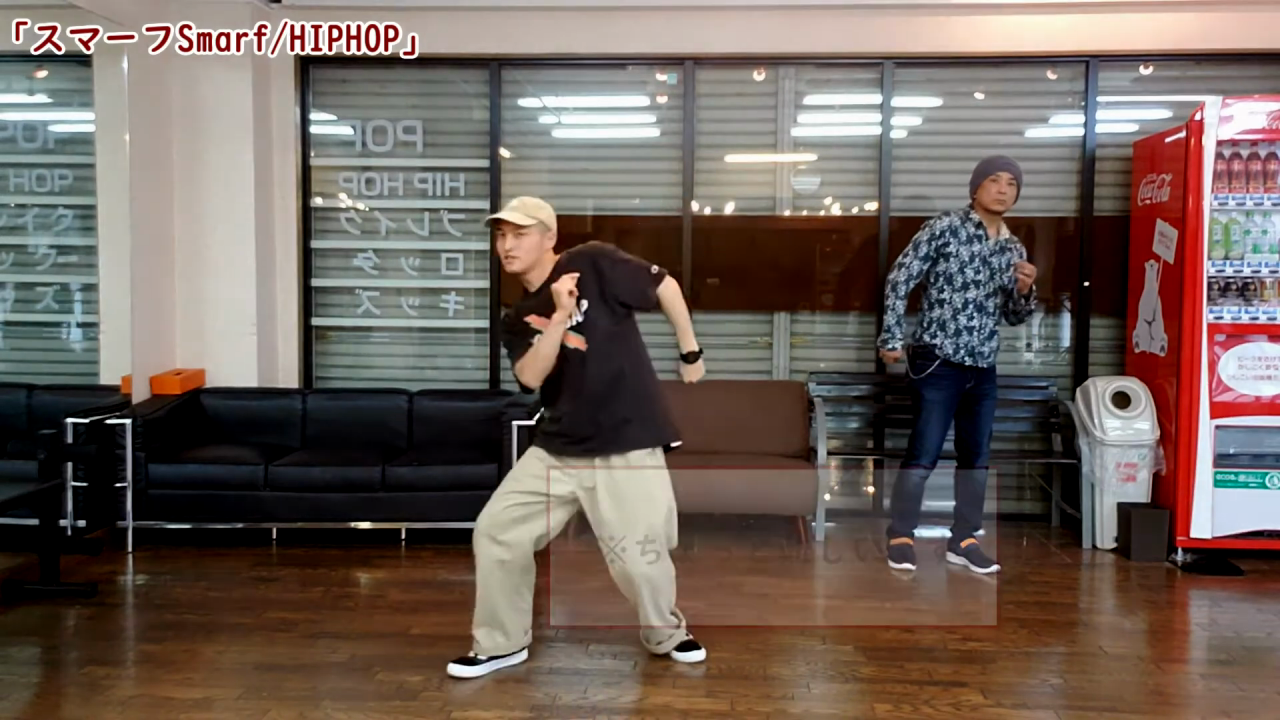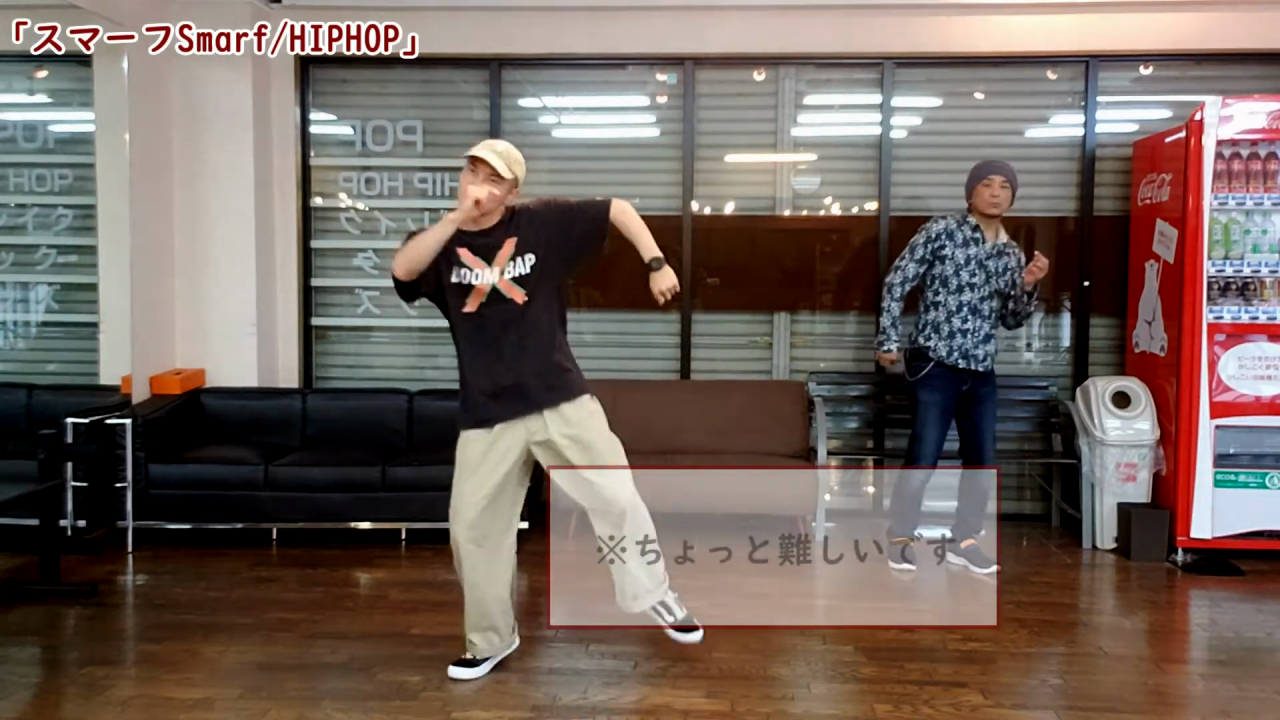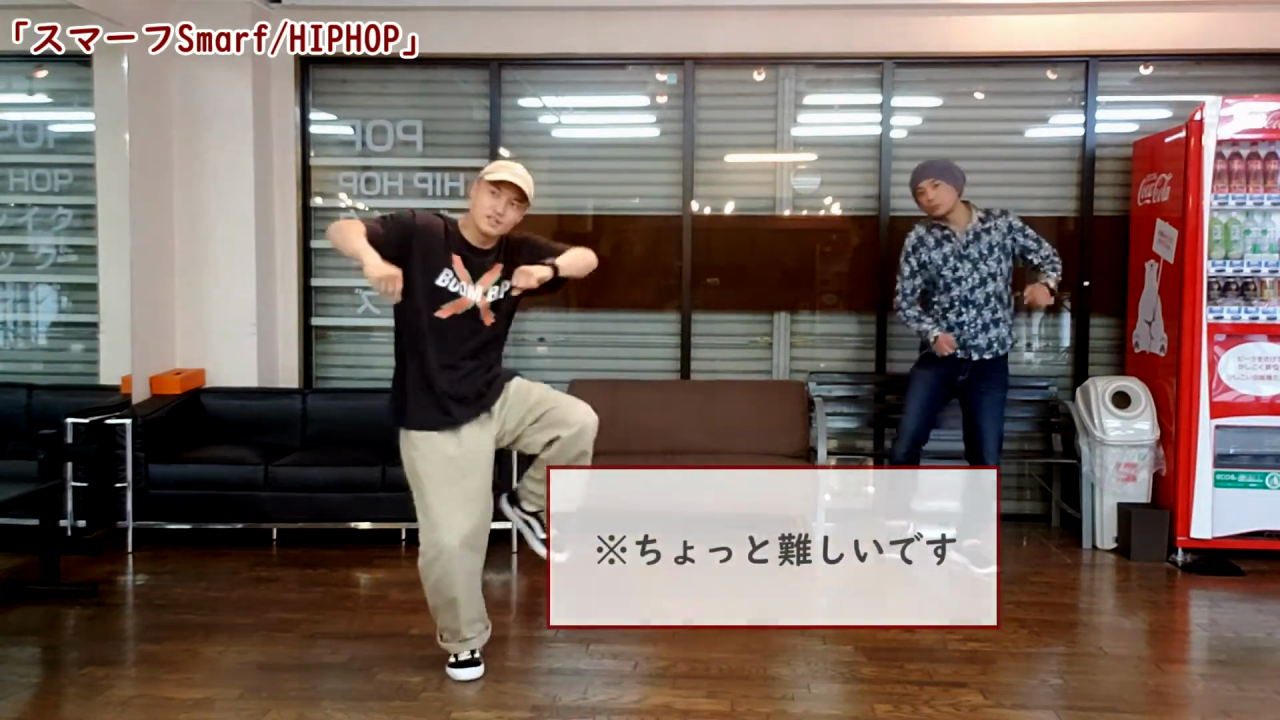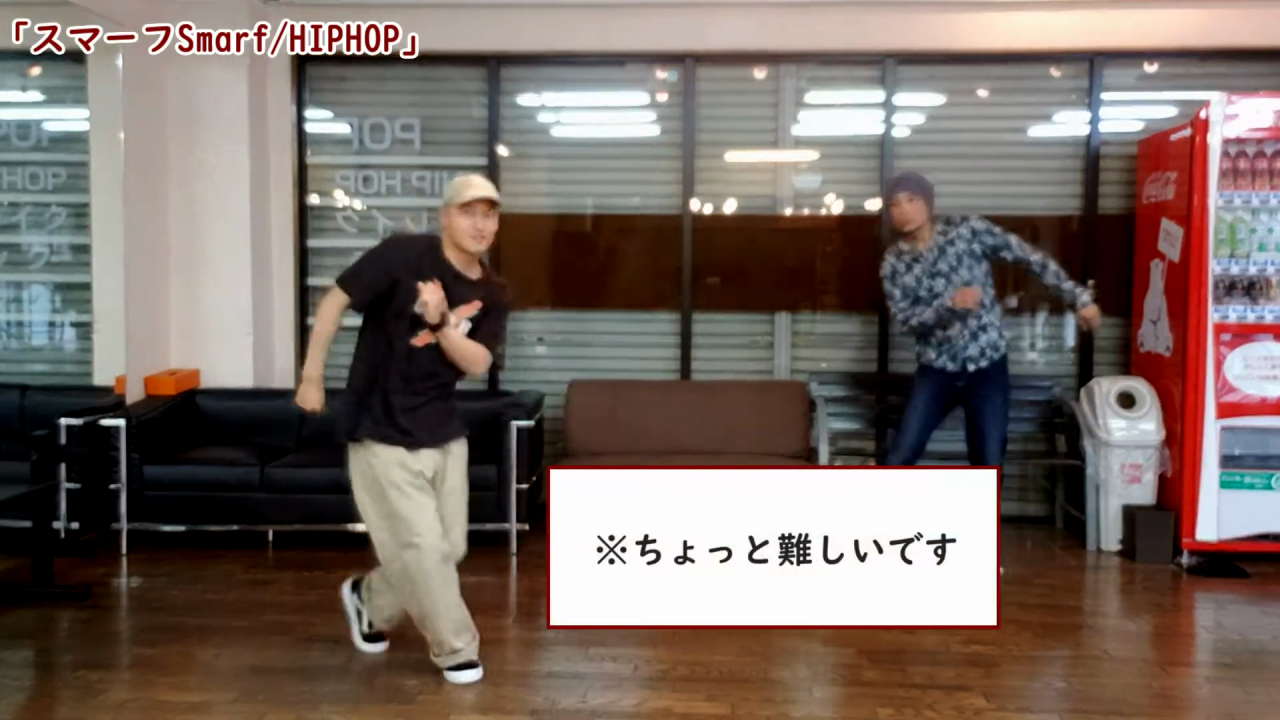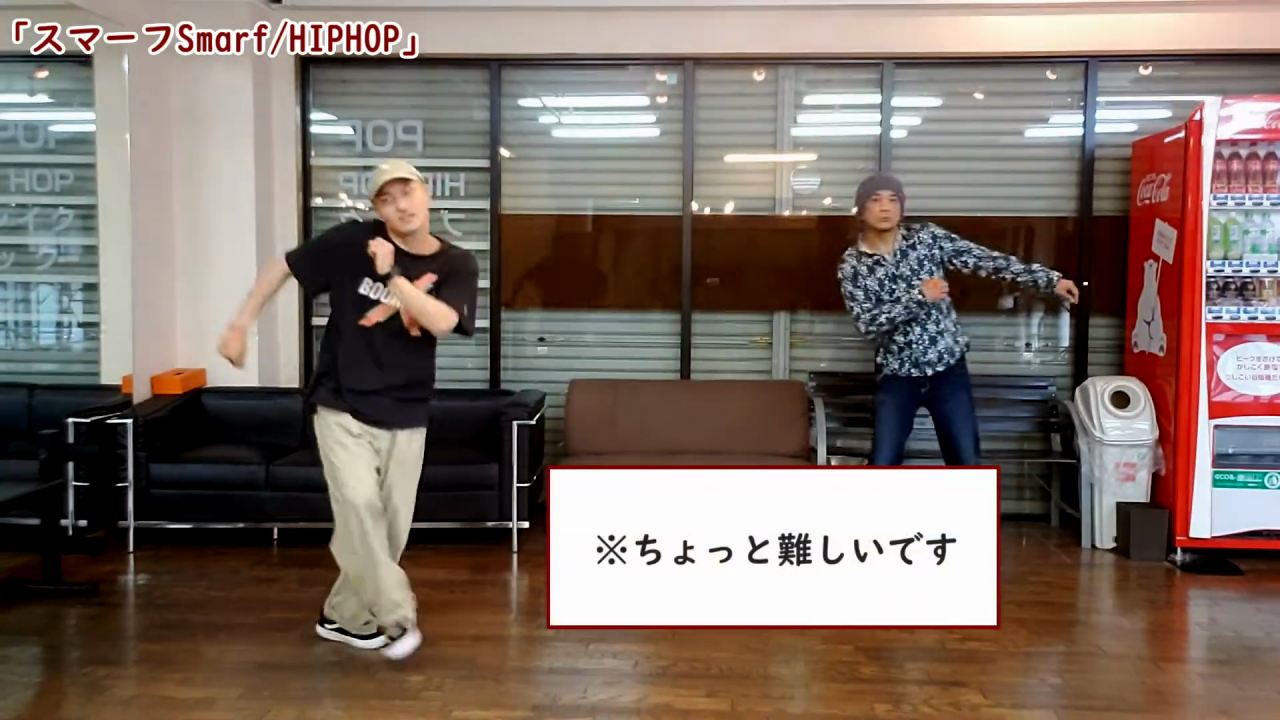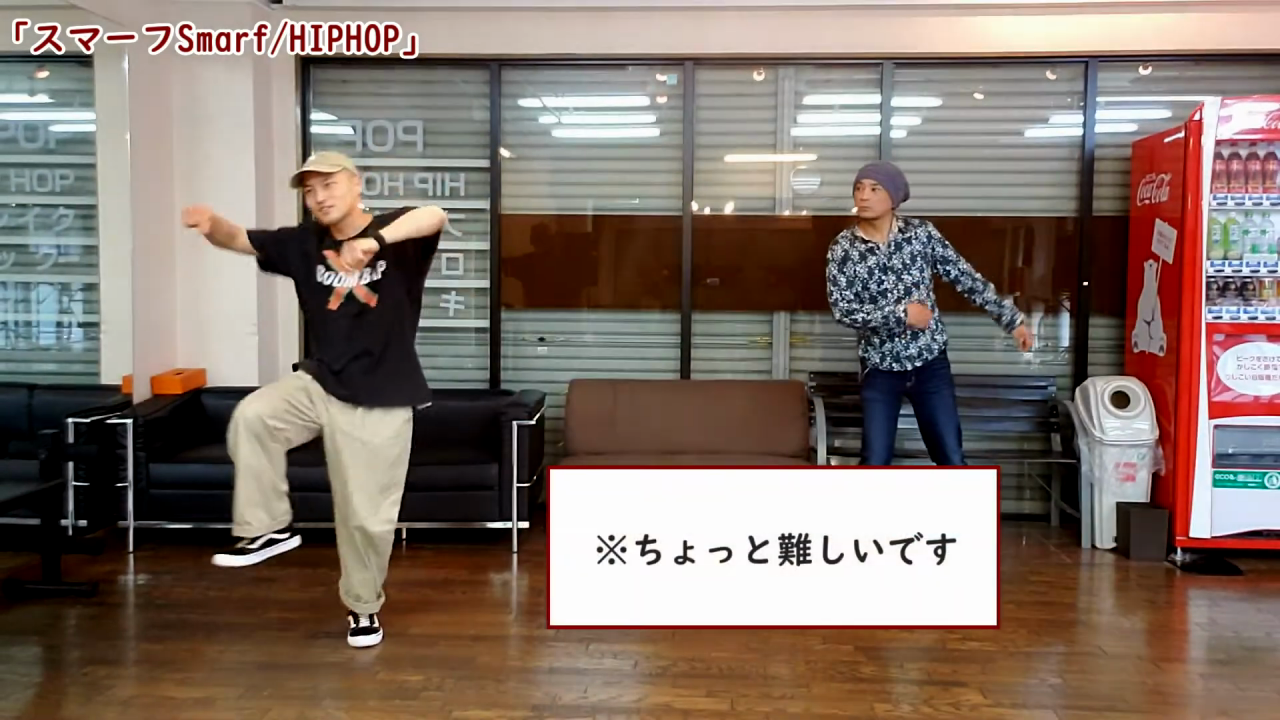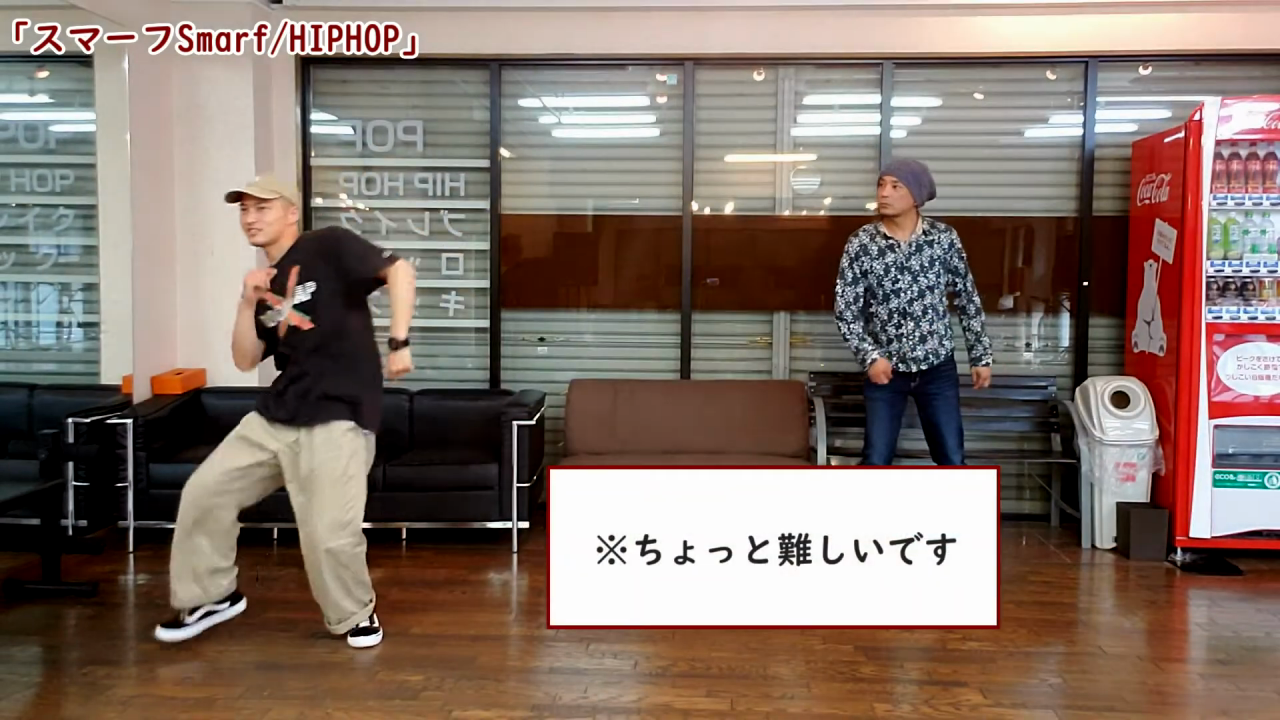
dt=0.3s
person 1, frame 1
left shoulder: (594, 263)
right shoulder: (516, 318)
left elbow: (662, 285)
right elbow: (532, 377)
left wrist: (690, 351)
right wrist: (556, 309)
left hip: (624, 445)
right hip: (556, 448)
left knee: (639, 554)
right knee: (495, 532)
left ankle: (666, 632)
right ankle: (501, 644)
person 1, frame 2
left shoulder: (541, 221)
right shoulder: (438, 243)
left elbow: (616, 210)
right elbow: (401, 269)
left wrist: (655, 263)
right wrist: (457, 217)
left hip: (558, 398)
right hip: (487, 413)
left knee: (615, 499)
right knee: (473, 530)
left ankle: (654, 595)
right ankle: (490, 640)
person 1, frame 3
left shoulder: (520, 250)
right shoulder: (421, 233)
left elbow: (586, 259)
right elbow: (342, 231)
left wrist: (548, 269)
right wrist: (374, 262)
left hip: (498, 394)
right hip: (431, 414)
left knee: (577, 424)
right knee: (450, 540)
left ankle: (527, 505)
right ankle: (464, 642)
person 1, frame 4
left shoulder: (491, 293)
right shoulder: (404, 253)
left elbow: (477, 364)
right elbow: (338, 299)
left wrist: (441, 320)
right wrist: (312, 374)
left hip: (443, 431)
right hip: (382, 430)
left knee: (447, 548)
right knee: (419, 545)
left ankle: (370, 596)
right ankle: (455, 649)
person 1, frame 5
left shoulder: (457, 265)
right shoulder: (352, 241)
left elbow: (442, 324)
right elbow: (283, 268)
left wrist: (395, 272)
right wrist: (241, 324)
left hip: (404, 414)
right hip: (342, 404)
left knee: (389, 523)
right knee: (359, 504)
left ankle: (344, 615)
right ankle: (396, 616)
person 1, frame 6
left shoulder: (398, 226)
right shoulder: (305, 242)
left elbow: (433, 216)
right elbow: (239, 241)
left wrist: (373, 240)
right wrist: (211, 224)
left hip: (383, 394)
right hip: (321, 380)
left knee: (368, 515)
right knee: (250, 419)
left ankle: (363, 606)
right ankle: (269, 528)
person 1, frame 7
left shoulder: (328, 246)
right shoulder: (257, 291)
left elbow: (398, 271)
right elbow: (245, 359)
left wrist: (399, 343)
right wrist: (248, 304)
left hip: (335, 414)
right hip: (278, 412)
left knee: (329, 532)
right knee: (204, 494)
left ankle: (354, 615)
right ankle: (212, 598)
person 2, frame 1
left shoulder: (1014, 250)
right shoulder: (944, 227)
left elbow: (1014, 316)
right elbow: (900, 279)
left wrist: (1025, 290)
right wrist: (891, 338)
left hip: (983, 369)
right hip: (938, 363)
left knee: (977, 460)
right knee: (924, 457)
left ankle: (963, 539)
right ankle: (900, 535)
person 2, frame 2
left shoulder: (1012, 254)
right shoulder: (942, 231)
left elbow: (1011, 320)
right elbow: (897, 282)
left wrist: (1029, 287)
right wrist: (888, 340)
left hip: (981, 370)
right hip: (935, 365)
left knee: (982, 460)
right knee: (923, 457)
left ankle: (963, 539)
right ankle: (900, 535)
person 2, frame 3
left shoulder: (1002, 225)
right shoulder: (920, 238)
left elbow: (1047, 257)
right elbow: (905, 299)
left wrist: (1045, 283)
right wrist: (932, 332)
left hip: (990, 359)
right hip: (939, 356)
left knee: (986, 454)
right knee: (906, 441)
person 2, frame 4
left shoulder: (970, 230)
right shoulder: (894, 262)
left elbow: (1032, 258)
right elbow: (904, 319)
left wrist: (1079, 297)
right wrist: (949, 302)
left hip: (987, 367)
right hip: (936, 370)
left knee: (988, 464)
right knee: (902, 456)
person 2, frame 5
left shoulder: (929, 237)
right shoulder: (852, 264)
left elbow: (988, 261)
right elbow: (867, 321)
left wrist: (1049, 279)
right wrist: (919, 296)
left hip: (948, 369)
right hip: (897, 376)
left knee: (966, 462)
right knee: (883, 465)
person 2, frame 6
left shoulder: (922, 233)
right shoulder: (843, 248)
left elbow: (967, 279)
right elbow: (843, 310)
left wrist: (1012, 319)
right wrist: (900, 313)
left hip: (930, 363)
right hip: (880, 369)
left knee: (951, 458)
right knee: (875, 463)
person 2, frame 7
left shoulder: (945, 238)
right shoulder: (862, 243)
left elbow: (968, 299)
right elbow: (845, 309)
left wrist: (981, 357)
right wrist: (870, 355)
left hip: (938, 367)
right hip: (885, 368)
left knee: (952, 460)
right knee: (876, 461)
